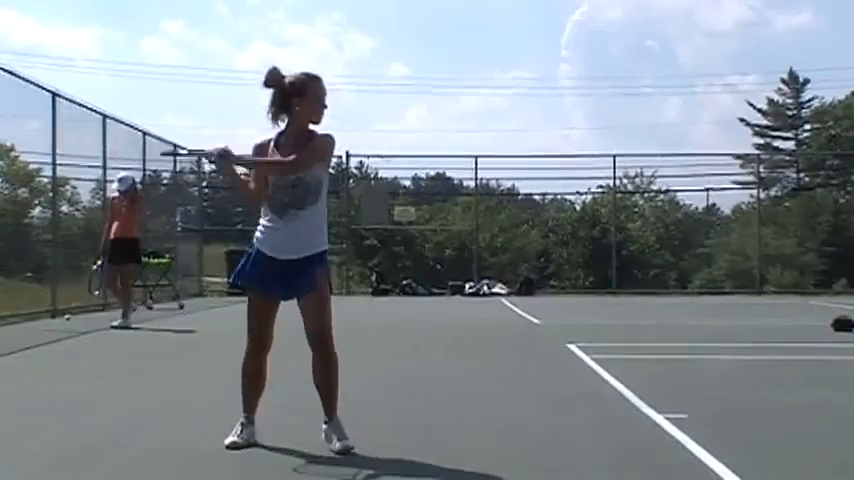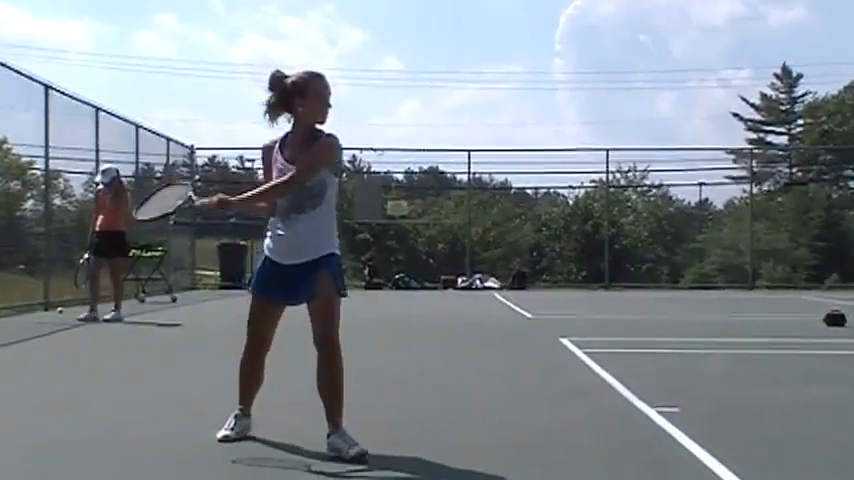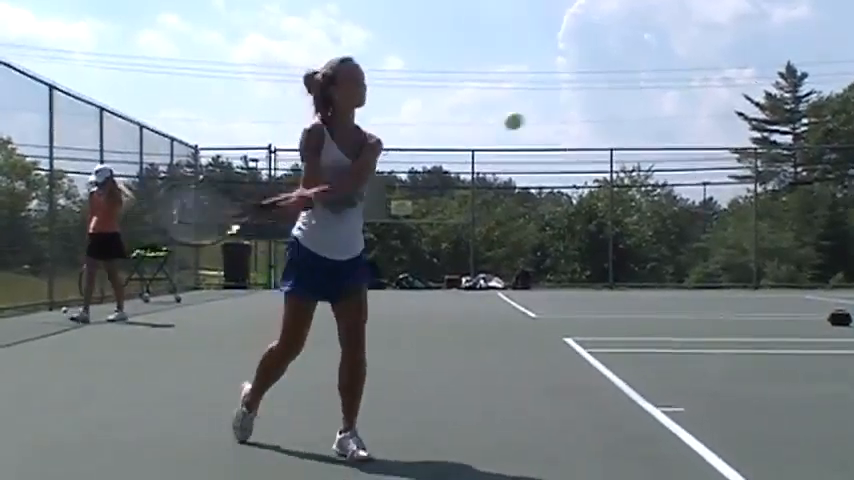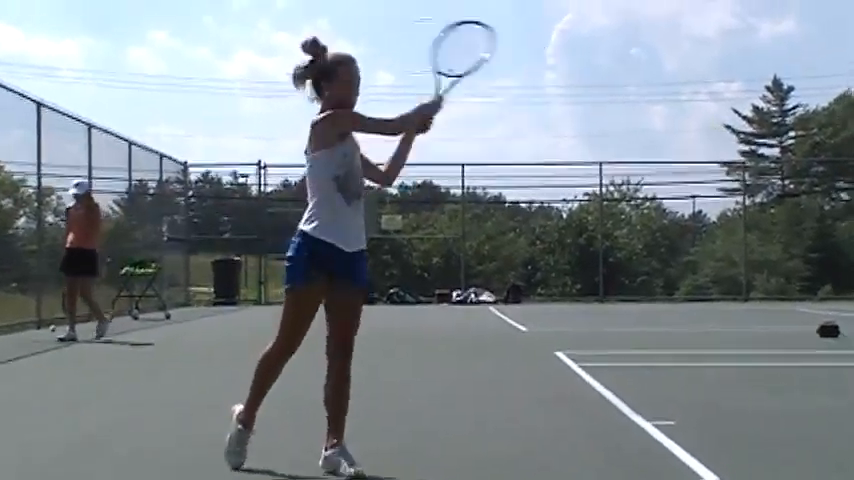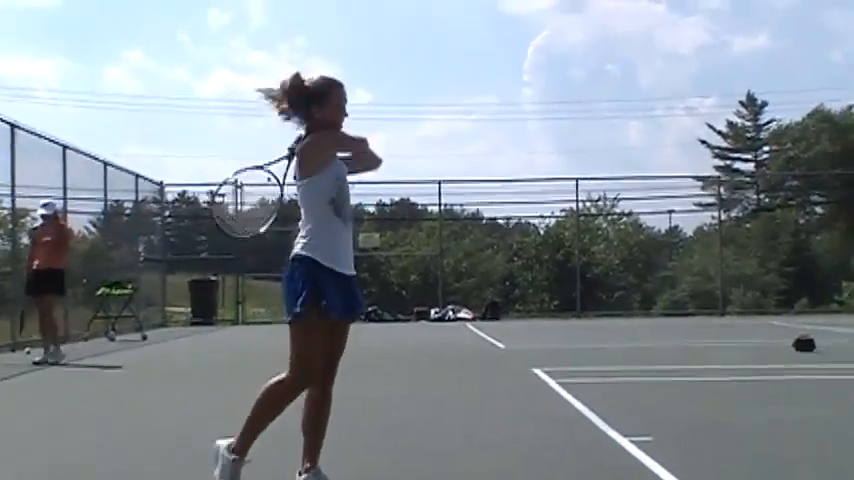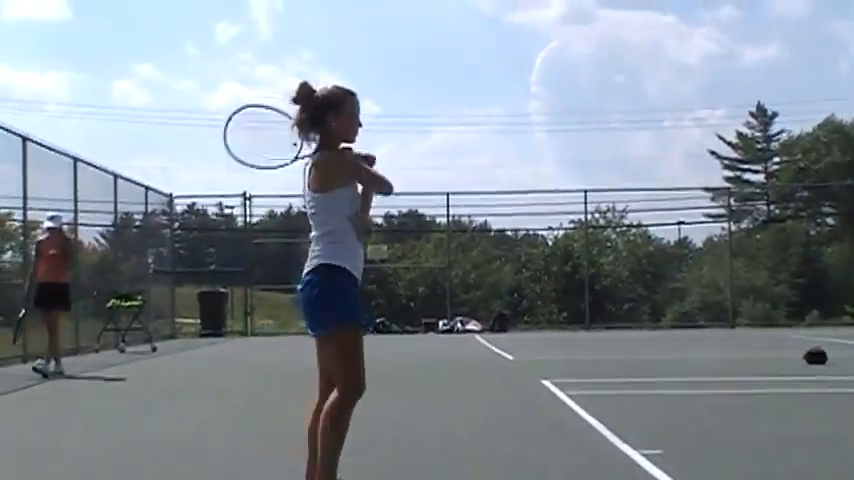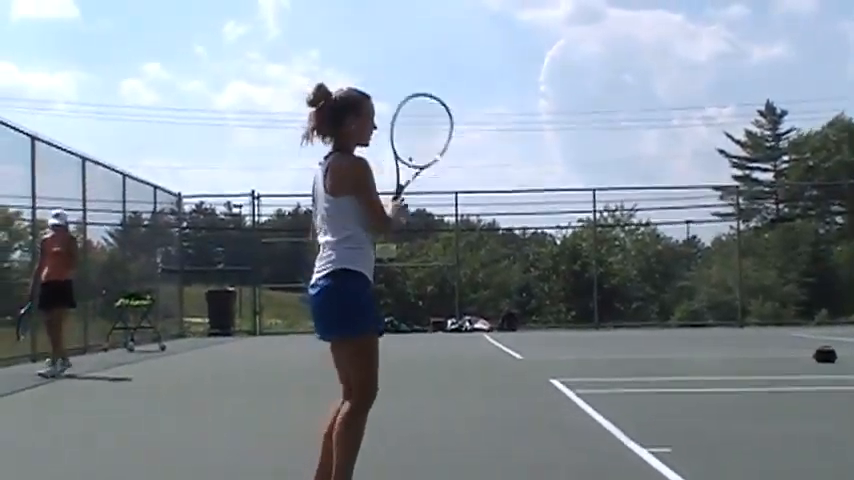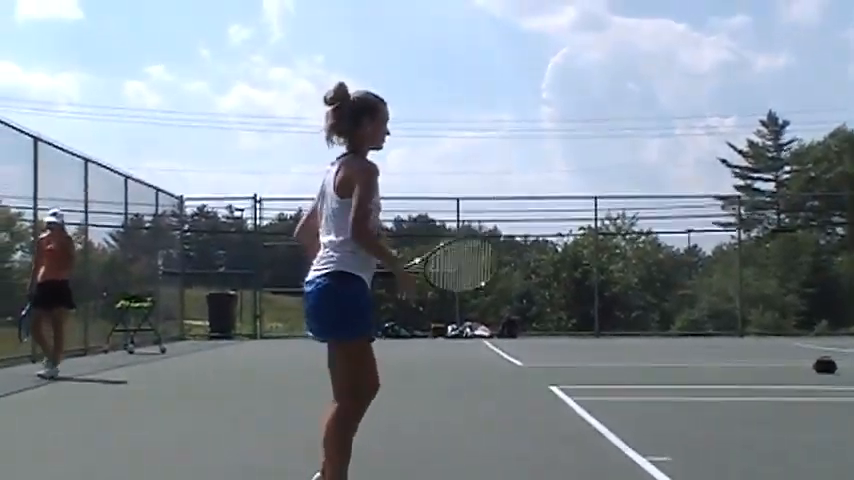
dt=0.2s
person 1, frame 1
left shoulder: (322, 144)
right shoulder: (265, 147)
left elbow: (294, 162)
right elbow: (257, 196)
left wrist: (234, 161)
right wrist: (231, 172)
left hip: (309, 256)
right hip: (268, 255)
left knee: (321, 339)
right knee: (257, 343)
left ankle: (332, 421)
right ankle: (248, 421)
person 1, frame 2
left shoulder: (328, 145)
right shoulder: (274, 149)
left elbow: (290, 183)
right elbow: (272, 204)
left wrist: (233, 201)
right wrist: (232, 203)
left hip: (319, 259)
right hip: (277, 258)
left knee: (327, 342)
right knee: (255, 345)
left ankle: (336, 431)
right ankle: (242, 415)
person 1, frame 3
left shoulder: (369, 143)
right shoulder: (313, 135)
left elbow: (350, 184)
right elbow: (307, 191)
left wrist: (314, 195)
right wrist: (301, 199)
left hip: (349, 256)
right hip: (309, 252)
left knee: (354, 344)
right knee: (290, 344)
left ankle: (348, 431)
right ankle: (252, 398)
person 1, frame 4
left shoulder: (349, 134)
right shoulder: (328, 122)
left elbow: (384, 178)
right elbow: (391, 126)
left wrist: (413, 131)
right wrist: (422, 112)
left hip: (351, 252)
right hip: (316, 245)
left knee: (342, 352)
right knee: (288, 342)
right ankle: (245, 419)
person 1, frame 5
left shoulder: (329, 156)
right shoulder: (315, 145)
left elbow: (370, 162)
right elbow: (366, 150)
left wrist: (356, 151)
right wrist: (352, 143)
left hip: (338, 273)
right hip: (312, 270)
left knee: (322, 379)
right knee: (300, 377)
person 1, frame 6
left shoulder: (326, 165)
right shoulder: (339, 161)
left elbow: (356, 219)
right elbow: (384, 187)
left wrist: (364, 180)
right wrist: (367, 171)
left hip: (329, 280)
right hip: (331, 279)
left knee: (335, 389)
right knee: (349, 386)
person 1, frame 7
left shoulder: (326, 169)
right shoulder: (354, 166)
right elbow: (380, 224)
left wrist: (379, 213)
right wrist: (395, 213)
left hip: (329, 284)
right hip: (345, 284)
left knee: (354, 394)
right knee: (362, 395)
person 1, frame 8
left shoulder: (335, 171)
right shoulder: (363, 169)
left elbow: (303, 234)
right elbow: (360, 232)
right wrist: (397, 266)
left hip: (325, 284)
right hip: (343, 287)
left knee: (364, 389)
right knee: (349, 398)
person 2, frame 1
left shoulder: (136, 201)
right shoulder: (114, 199)
left elbow: (129, 213)
right elbow: (109, 222)
left wrist: (127, 197)
right wrist: (104, 243)
left hip: (129, 242)
right hip: (115, 241)
left knee: (125, 282)
right knee: (110, 281)
left ankle: (125, 318)
right ankle: (127, 307)
person 2, frame 2
left shoulder: (121, 193)
right shoulder: (99, 192)
left elbow: (113, 205)
right elbow: (96, 214)
left wrist: (111, 190)
right wrist: (91, 236)
left hip: (115, 235)
right hip: (100, 235)
left knee: (116, 276)
right knee: (93, 274)
left ankle: (117, 311)
right ankle: (93, 311)
person 2, frame 3
left shoulder: (115, 194)
right shoulder: (93, 193)
left elbow: (110, 209)
right elbow: (91, 216)
left wrist: (105, 191)
right wrist: (89, 235)
left hip: (109, 236)
right hip: (95, 236)
left knee: (113, 276)
right knee: (89, 275)
left ankle: (120, 311)
right ankle: (85, 312)
person 2, frame 4
left shoulder: (92, 209)
right shoulder: (70, 209)
left elbow: (94, 230)
right elbow: (68, 232)
right wrist: (67, 250)
left hip: (86, 252)
right hip: (71, 252)
left knee: (84, 293)
right knee: (69, 293)
left ankle: (102, 320)
right ankle: (71, 330)
person 2, frame 5
left shoulder: (61, 229)
right shoulder: (36, 230)
left elbow: (64, 251)
right elbow: (32, 254)
right wrist: (27, 274)
left hip: (54, 272)
right hip: (38, 272)
left knee: (48, 312)
right knee: (42, 315)
left ankle: (56, 349)
right ankle: (47, 352)
person 2, frame 6
left shoulder: (66, 243)
right shoulder: (41, 242)
left elbow: (69, 266)
right elbow: (35, 266)
right wrist: (28, 287)
left hip: (59, 286)
right hip: (43, 286)
left knee: (52, 327)
right knee: (52, 329)
left ankle: (46, 363)
right ankle: (57, 364)
person 2, frame 7
left shoulder: (70, 241)
right shoulder: (45, 241)
left elbow: (73, 264)
right elbow: (40, 264)
right wrist: (32, 286)
left hip: (62, 285)
right hip: (46, 285)
left knee: (56, 327)
right knee: (51, 328)
left ankle: (53, 365)
right ankle: (64, 359)
person 2, frame 8
left shoulder: (66, 240)
right shoulder: (41, 240)
left elbow: (69, 264)
right elbow: (37, 264)
right wrist: (31, 286)
left hip: (59, 285)
right hip: (42, 285)
left knee: (58, 328)
right knee: (35, 327)
left ankle: (53, 366)
right ankle: (51, 357)
